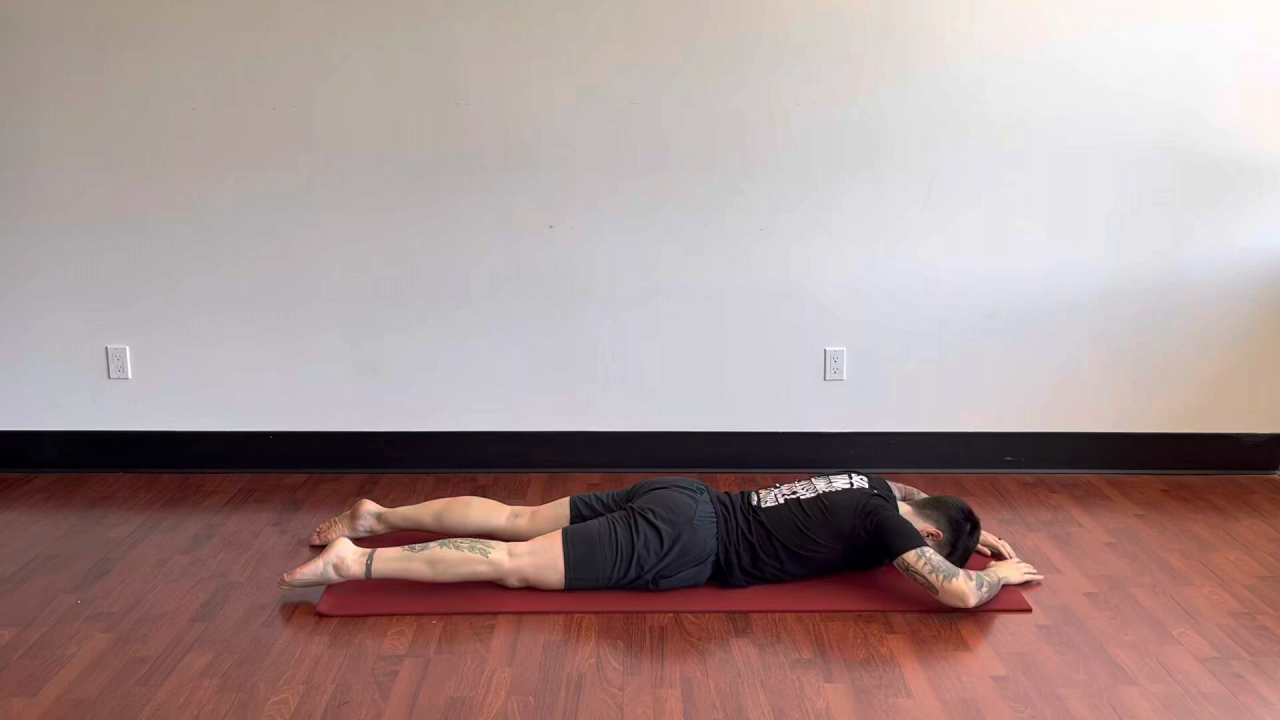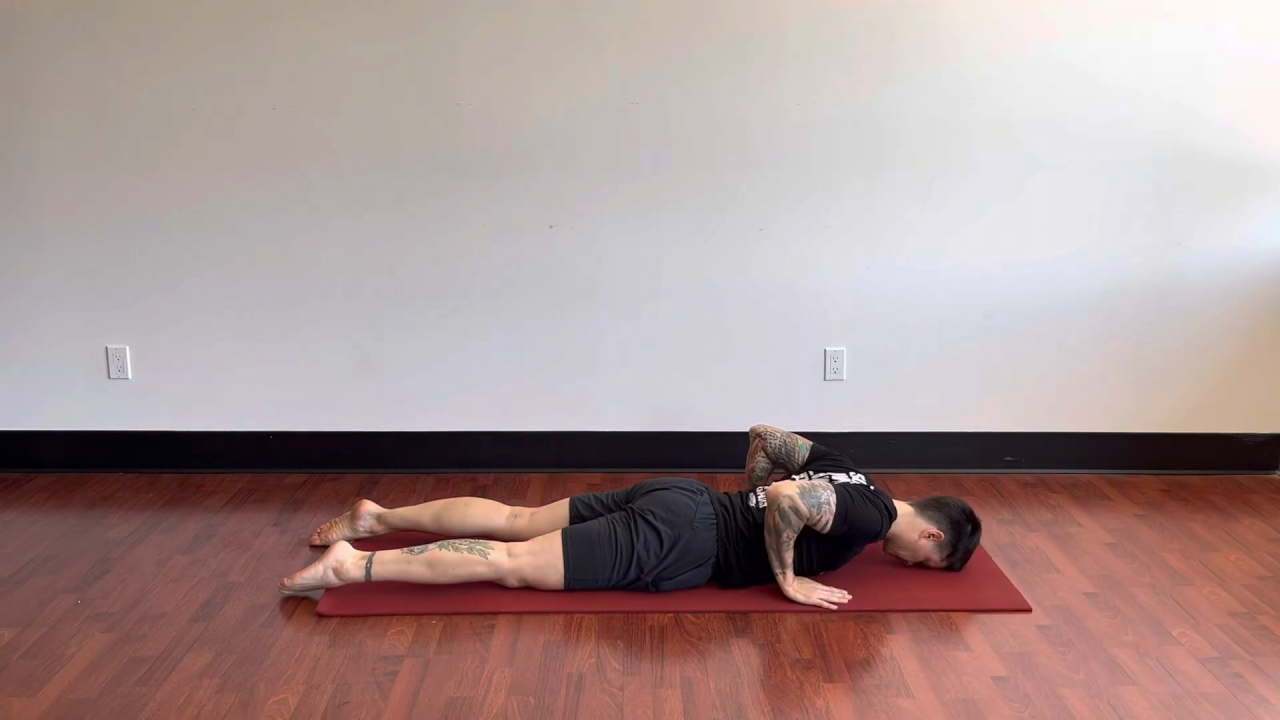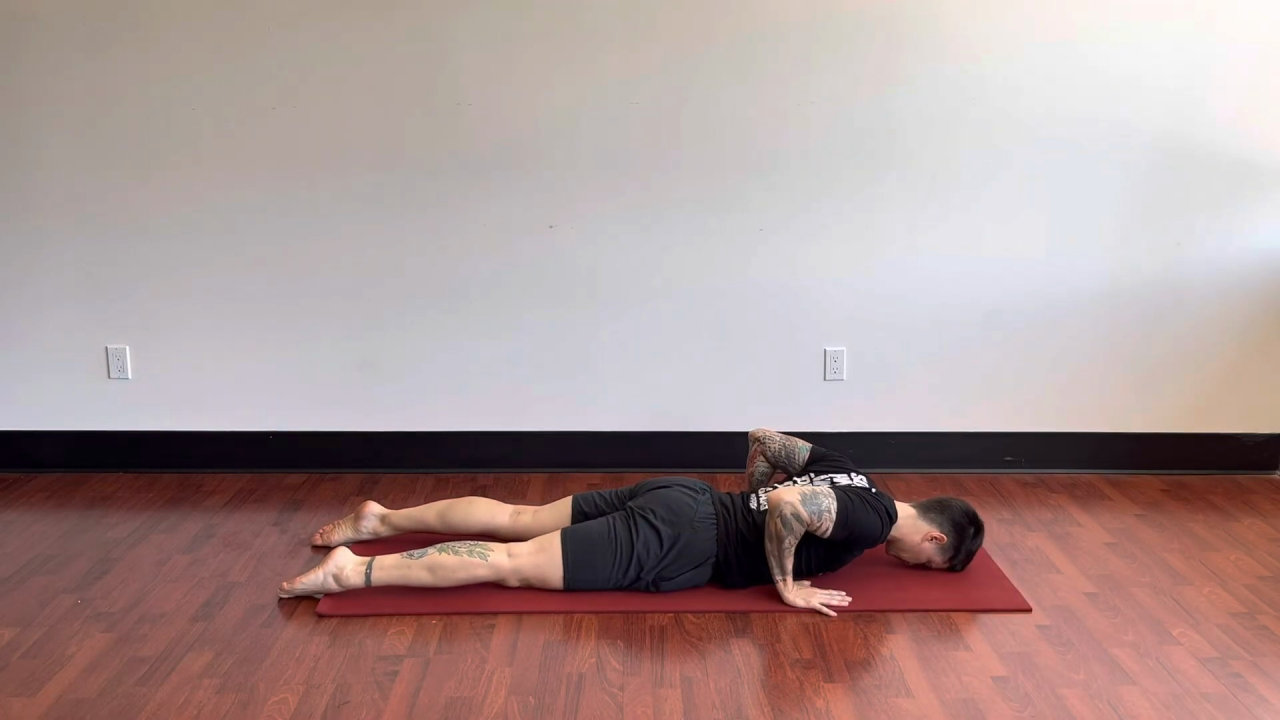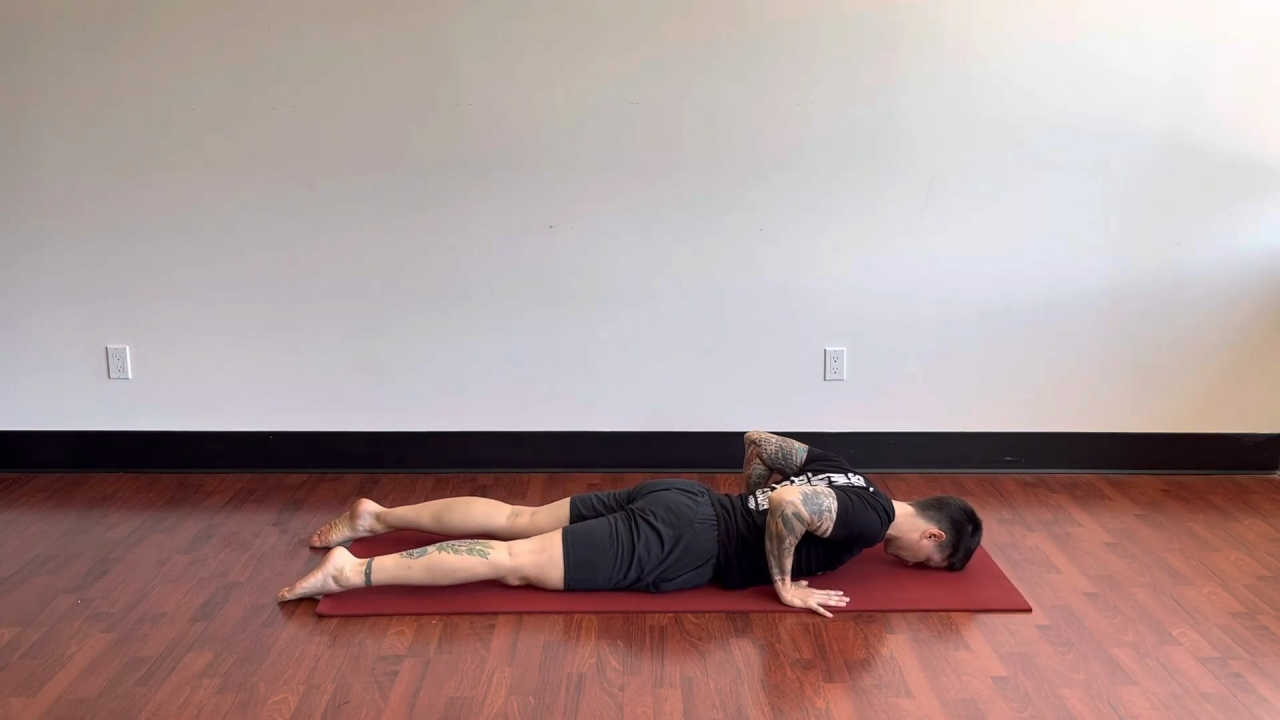
dt=1s
person 1, frame 1
left shoulder: (868, 484)
right shoulder: (883, 520)
right elbow: (960, 591)
left wrist: (975, 532)
right wrist: (1002, 576)
left hip: (681, 501)
right hip: (682, 542)
left knee: (514, 522)
right knee: (514, 565)
left ankle: (377, 516)
right ankle: (356, 561)
person 1, frame 2
left shoulder: (845, 472)
right shoulder: (868, 513)
left elbow: (763, 434)
right elbow: (787, 498)
right wrist: (785, 578)
left hip: (675, 499)
right hip: (676, 542)
left knee: (514, 522)
right knee: (513, 565)
left ankle: (376, 517)
right ankle: (353, 565)
person 1, frame 3
left shoulder: (847, 473)
right shoulder: (872, 519)
left elbow: (763, 437)
right elbow: (788, 505)
right wrist: (784, 584)
left hip: (677, 500)
right hip: (677, 543)
left knee: (517, 521)
right knee: (513, 566)
left ankle: (378, 519)
right ankle: (354, 572)
person 1, frame 4
left shoulder: (844, 473)
right shoulder: (870, 518)
left elbow: (759, 439)
right elbow: (789, 503)
right wrist: (783, 583)
left hip: (677, 499)
right hip: (677, 541)
left knee: (517, 520)
right knee: (516, 564)
left ankle: (376, 515)
right ankle: (353, 571)
